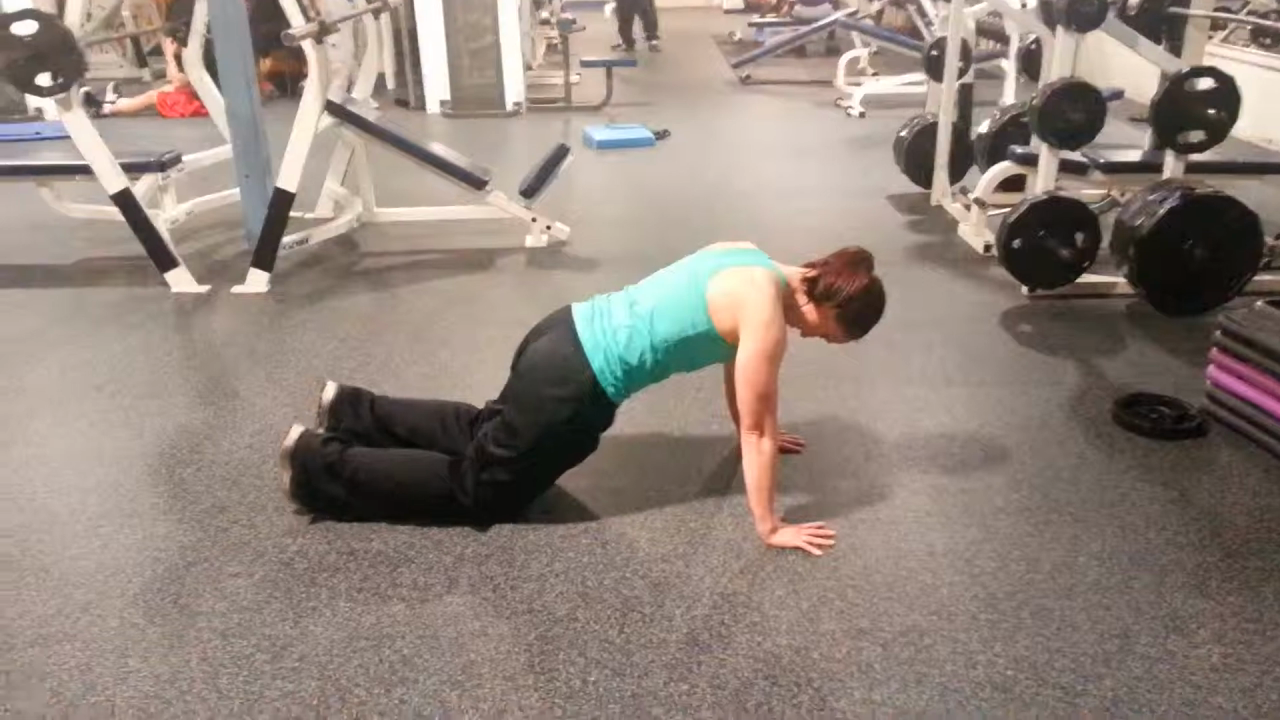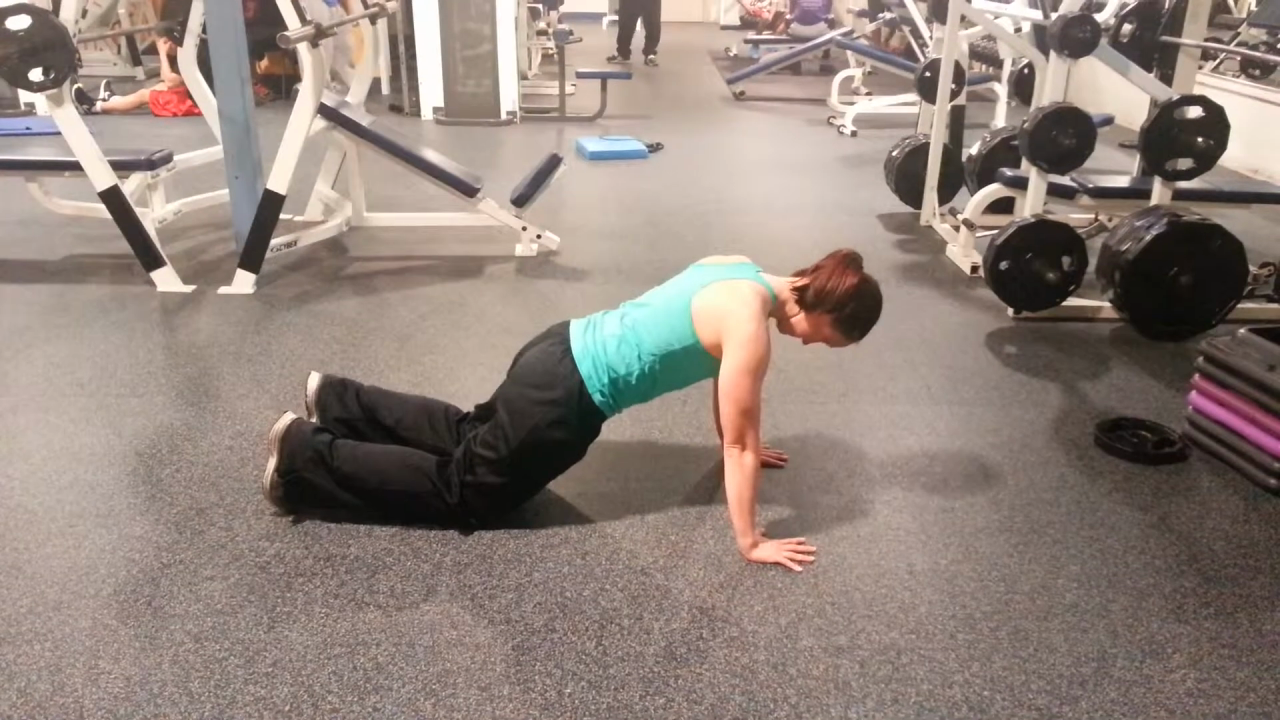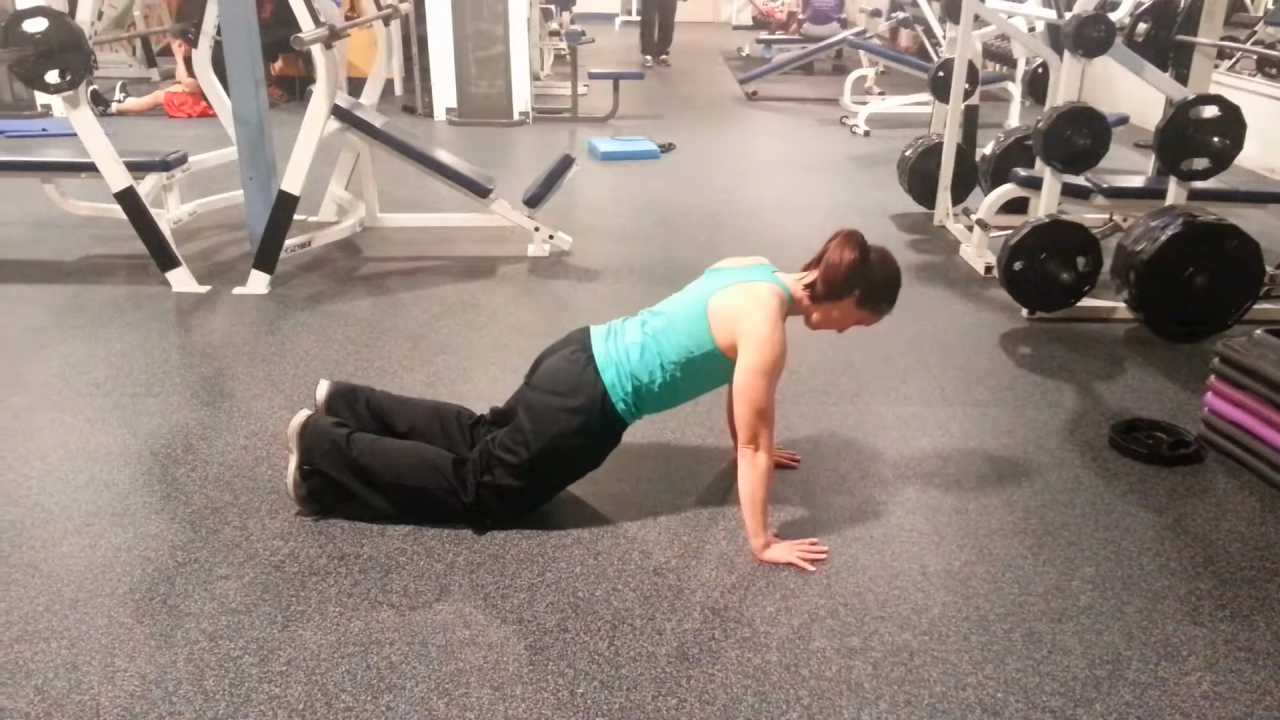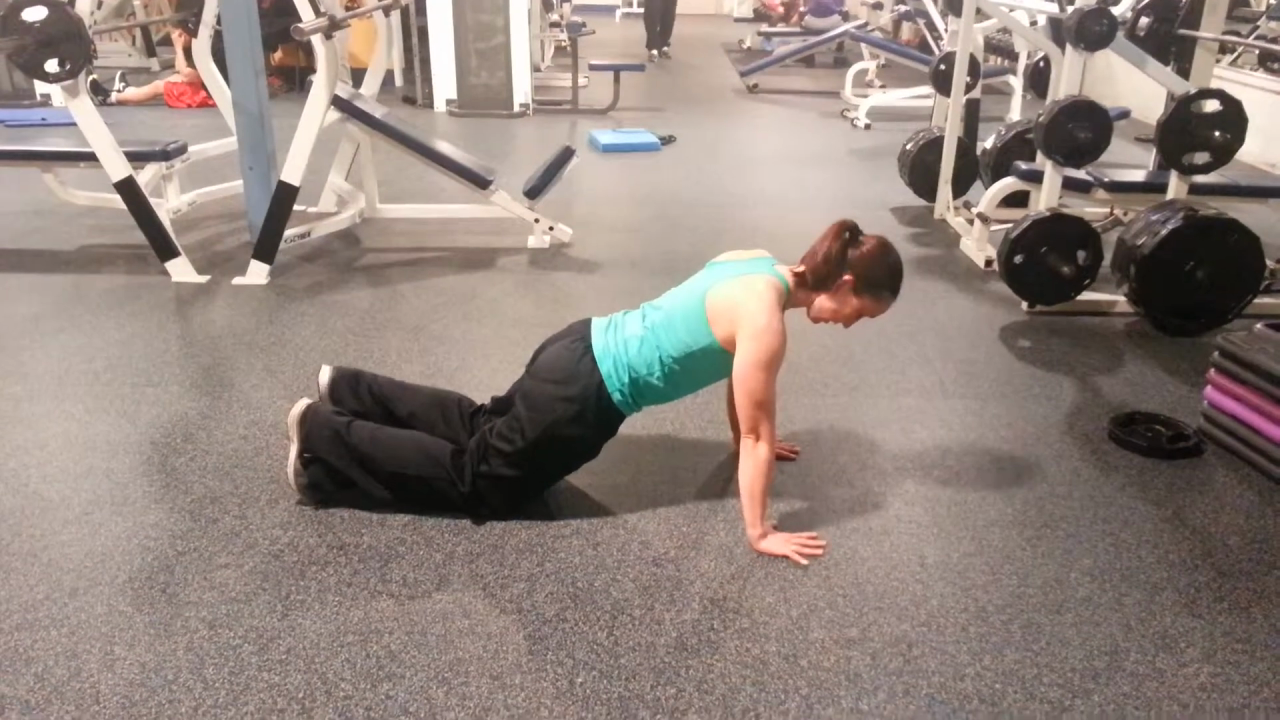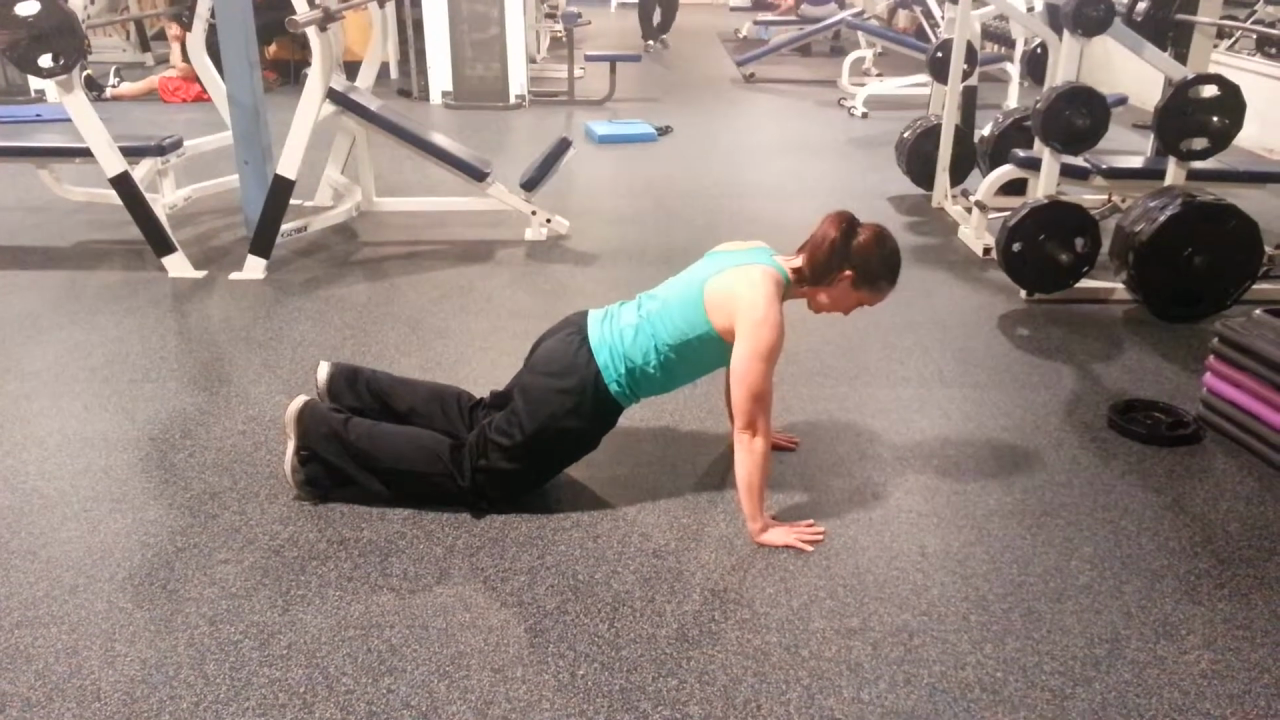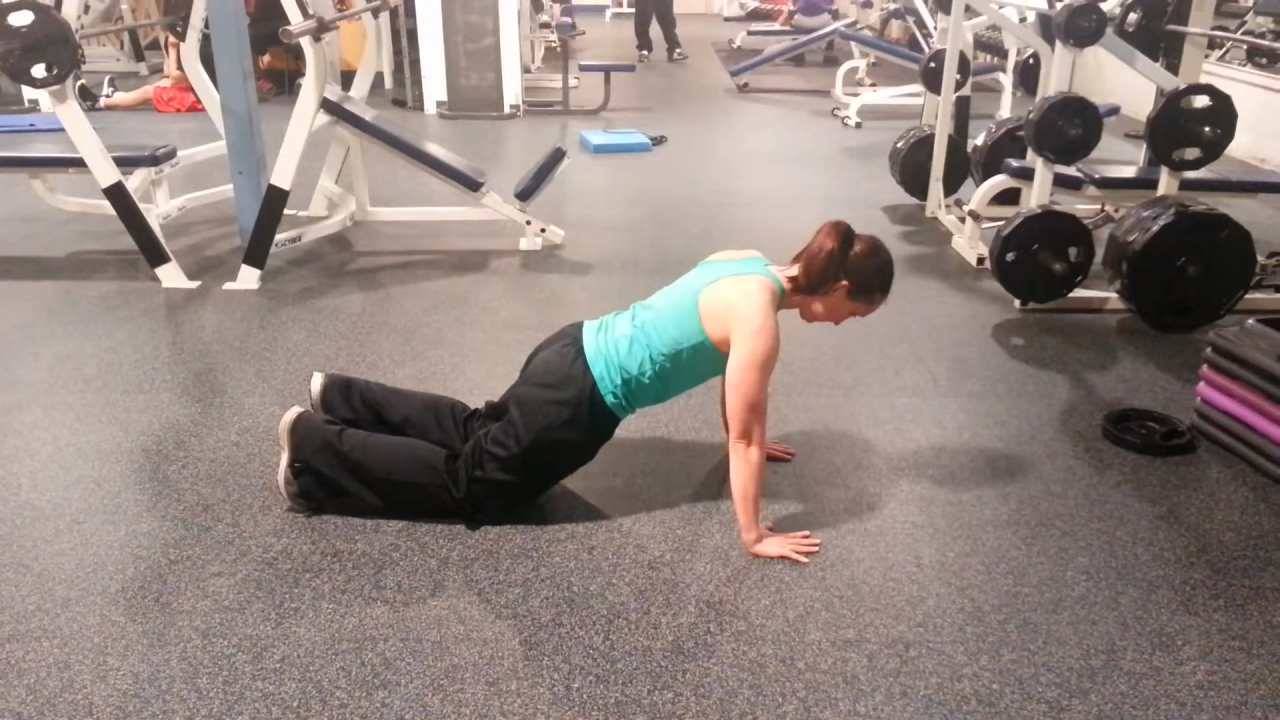
dt=0.4s
person 1, frame 1
left shoulder: (753, 262)
right shoulder: (766, 313)
right elbow: (757, 432)
left wrist: (757, 433)
right wrist: (769, 527)
left hip: (569, 336)
right hip: (575, 382)
left knee: (487, 433)
right knee: (478, 486)
left ankle: (352, 410)
right ankle: (316, 462)
person 1, frame 2
left shoulder: (740, 270)
right shoulder: (750, 326)
right elbow: (738, 446)
left wrist: (740, 446)
right wrist: (750, 542)
left hip: (563, 353)
right hip: (565, 396)
left knee: (470, 435)
right knee: (461, 489)
left ankle: (337, 400)
right ankle: (303, 452)
person 1, frame 3
left shoulder: (756, 270)
right shoulder: (767, 326)
right elbow: (755, 445)
left wrist: (751, 447)
right wrist: (762, 542)
left hip: (584, 358)
right hip: (587, 403)
left knee: (484, 439)
right knee: (478, 490)
left ankle: (345, 406)
right ankle: (321, 447)
person 1, frame 4
left shoulder: (760, 265)
right shoulder: (764, 318)
right elbow: (757, 435)
left wrist: (751, 439)
right wrist: (759, 532)
left hip: (584, 351)
right hip: (583, 394)
left knee: (482, 428)
right knee: (474, 480)
left ankle: (348, 391)
right ankle: (321, 432)
person 1, frame 5
left shoulder: (756, 255)
right shoulder: (763, 310)
right elbow: (749, 430)
left wrist: (752, 429)
right wrist: (758, 525)
left hip: (583, 343)
right hip: (583, 385)
left knee: (480, 422)
right knee: (473, 472)
left ankle: (345, 387)
right ankle: (319, 430)
person 1, frame 6
left shoulder: (751, 263)
right shoulder: (759, 319)
right elbow: (746, 437)
left wrist: (746, 441)
right wrist: (754, 535)
left hip: (578, 354)
right hip: (580, 396)
left knee: (476, 433)
right knee: (470, 483)
left ankle: (340, 397)
right ankle: (313, 440)
